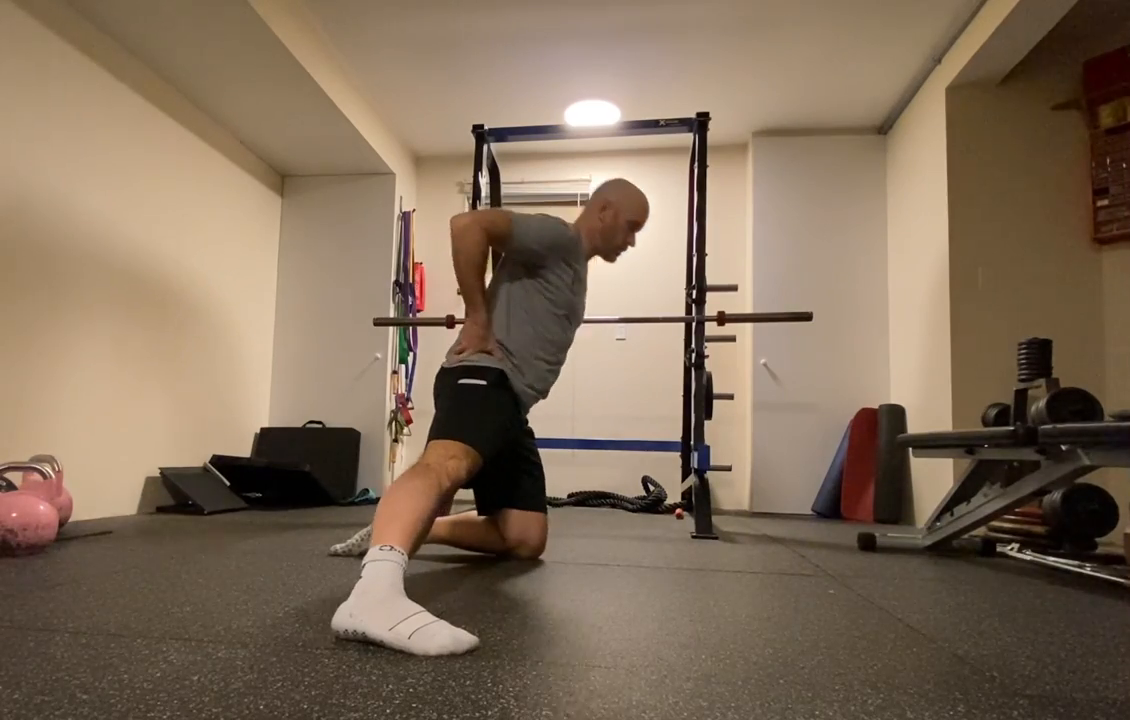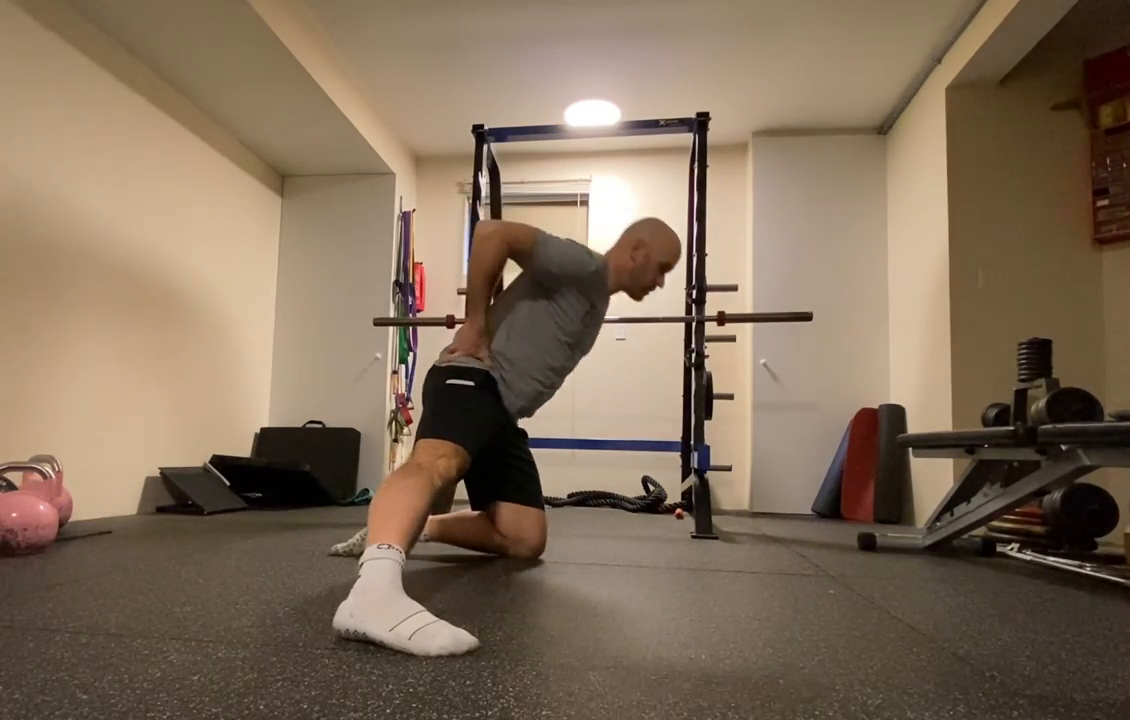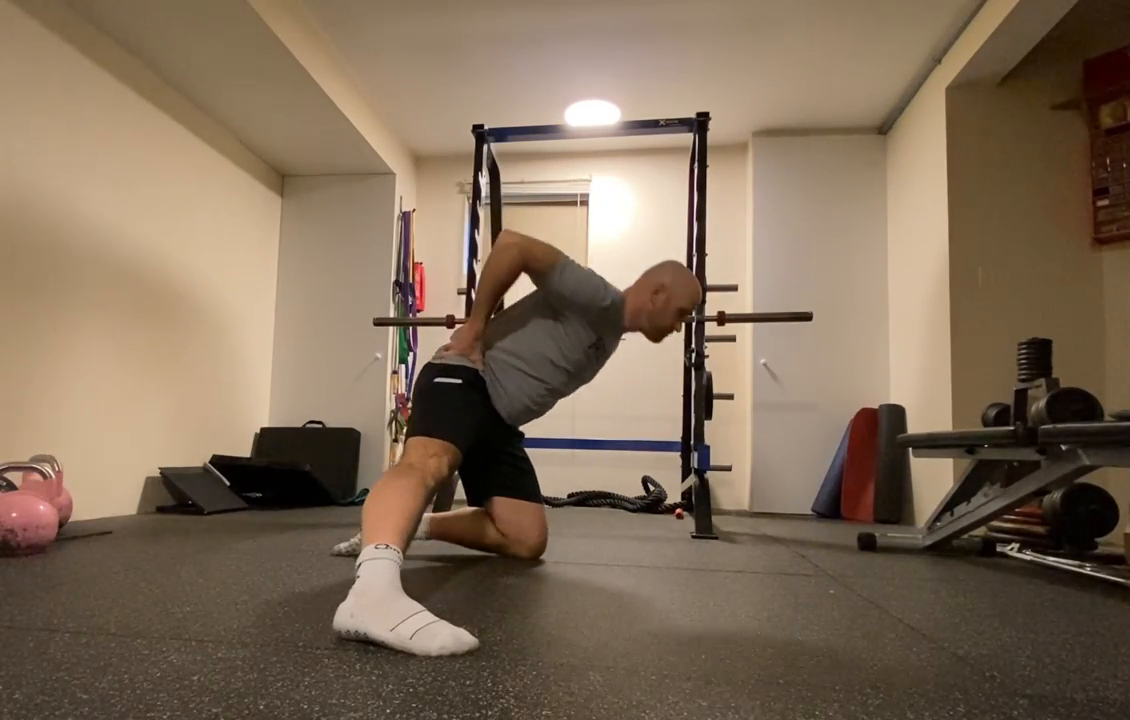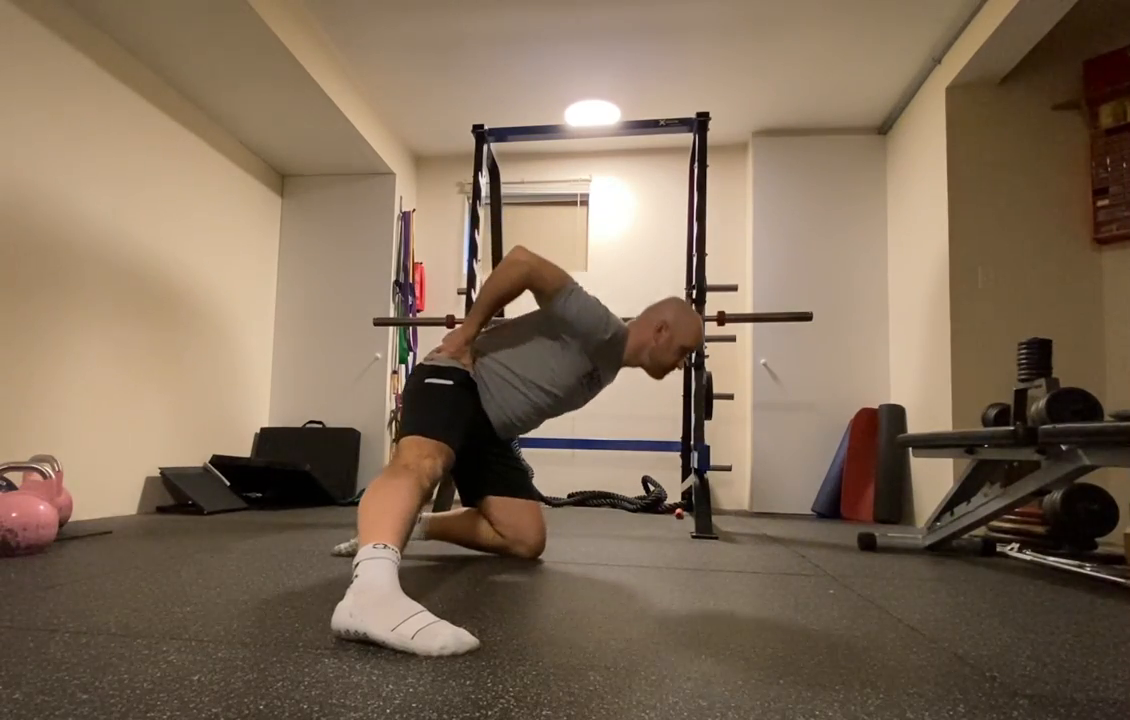
dt=0.3s
person 1, frame 1
left shoulder: (574, 264)
right shoulder: (556, 237)
right elbow: (466, 224)
right wrist: (477, 318)
left hip: (511, 402)
right hip: (486, 379)
left knee: (525, 541)
right knee: (446, 464)
left ankle: (405, 529)
right ankle: (375, 588)
person 1, frame 2
left shoulder: (598, 298)
right shoulder: (583, 267)
right elbow: (492, 232)
right wrist: (476, 324)
left hip: (504, 411)
right hip: (472, 380)
left knee: (525, 539)
right knee: (435, 464)
left ankle: (412, 528)
right ankle: (373, 589)
person 1, frame 3
left shoulder: (611, 331)
right shoulder: (597, 297)
right elbow: (511, 244)
right wrist: (475, 327)
left hip: (499, 416)
right hip: (466, 380)
left knee: (526, 540)
right knee: (426, 462)
left ankle: (408, 526)
right ankle: (373, 587)
person 1, frame 4
left shoulder: (610, 364)
right shoulder: (600, 329)
right elbow: (522, 260)
right wrist: (468, 331)
left hip: (489, 426)
right hip: (453, 381)
left knee: (526, 539)
right knee: (418, 464)
left ankle: (406, 526)
right ankle: (371, 587)
